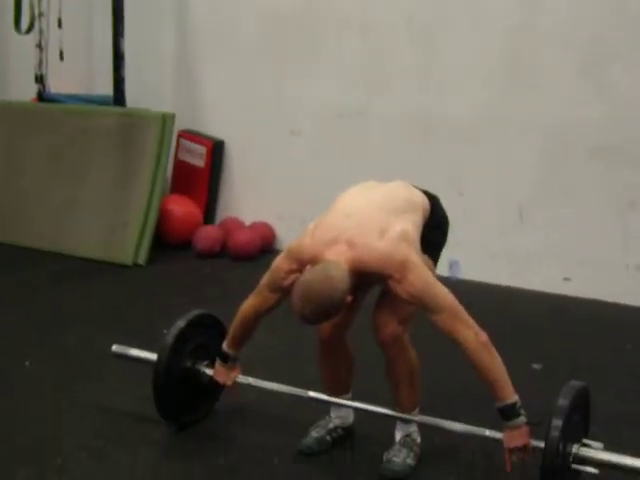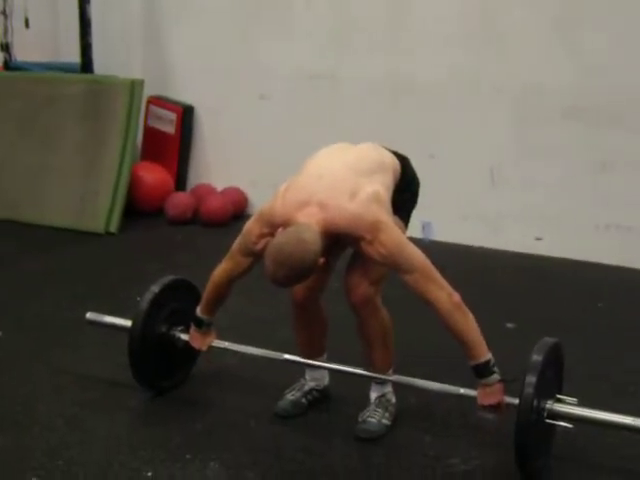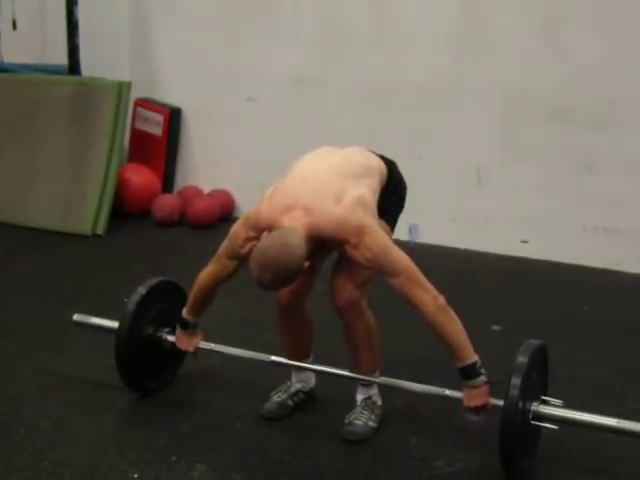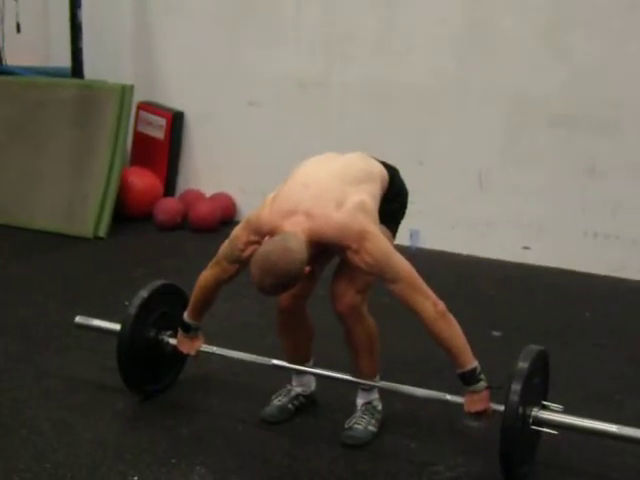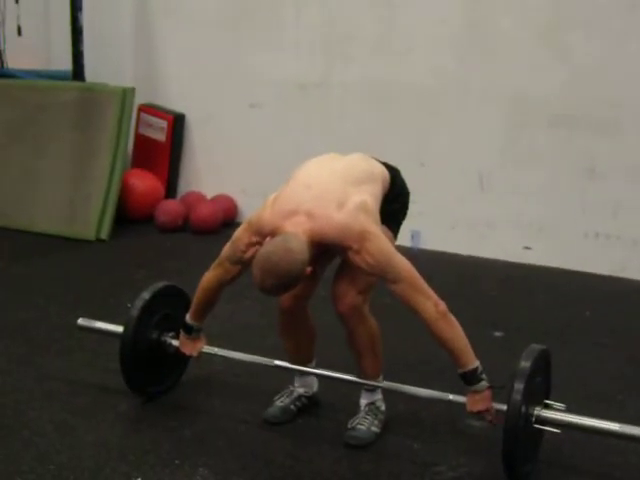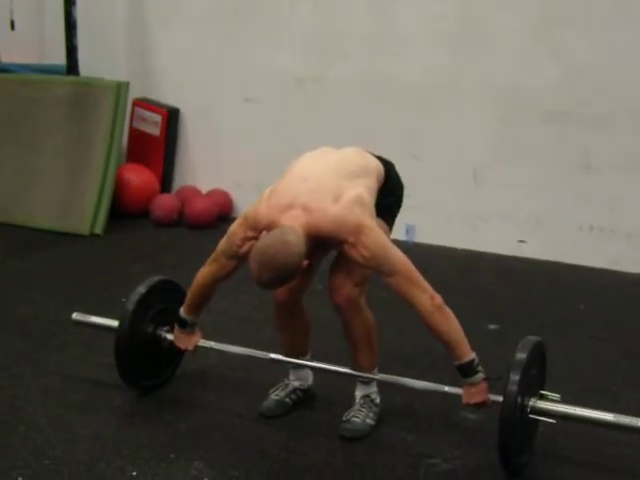
dt=0.3s
person 1, frame 1
left shoulder: (400, 268)
right shoulder: (298, 258)
left elbow: (474, 338)
right elbow: (254, 305)
left wrist: (512, 416)
right wrist: (227, 359)
left knee: (390, 330)
right knee: (329, 332)
left ankle: (408, 432)
right ankle: (340, 417)
person 1, frame 2
left shoulder: (371, 228)
right shoulder: (270, 220)
left elbow: (446, 297)
right elbow: (227, 270)
left wrist: (487, 373)
right wrist: (202, 323)
left knee: (360, 291)
right knee: (302, 295)
left ankle: (383, 392)
right ankle: (315, 379)
person 1, frame 3
left shoulder: (356, 233)
right shoulder: (256, 224)
left elbow: (431, 300)
right elbow: (213, 272)
left wrist: (473, 375)
right wrist: (188, 325)
left knee: (346, 295)
right knee: (288, 298)
left ankle: (369, 395)
right ankle: (301, 382)
person 1, frame 4
left shoulder: (358, 240)
right shoulder: (256, 229)
left elbow: (431, 306)
right elbow: (212, 275)
left wrist: (473, 381)
right wrist: (189, 327)
left knee: (347, 301)
right knee: (288, 301)
left ankle: (369, 400)
right ankle: (301, 385)
person 1, frame 5
left shoulder: (359, 240)
right shoulder: (258, 230)
left elbow: (432, 307)
right elbow: (215, 276)
left wrist: (475, 381)
right wrist: (191, 329)
left knee: (348, 301)
right knee: (289, 302)
left ankle: (373, 400)
right ankle: (304, 386)
person 1, frame 6
left shoulder: (355, 233)
right shoulder: (254, 224)
left elbow: (428, 299)
right elbow: (211, 271)
left wrist: (471, 372)
right wrist: (186, 323)
left knee: (345, 293)
right knee: (284, 295)
left ankle: (368, 392)
right ankle: (299, 379)
